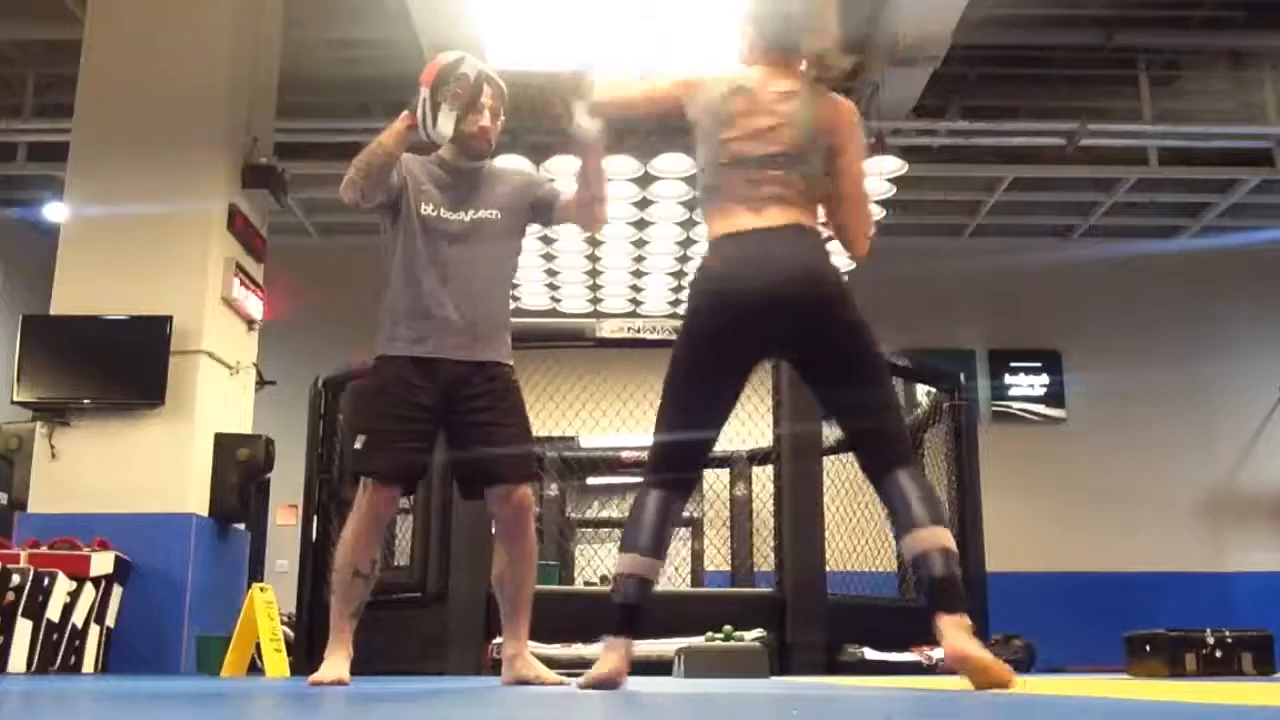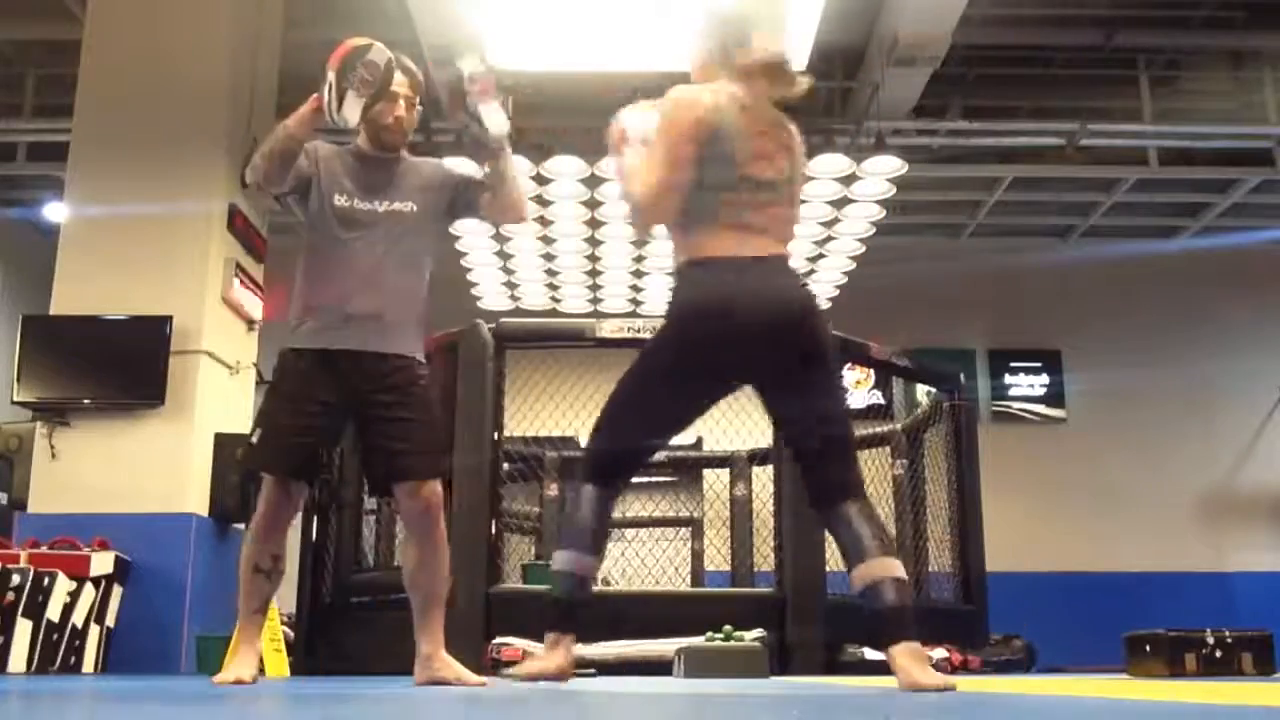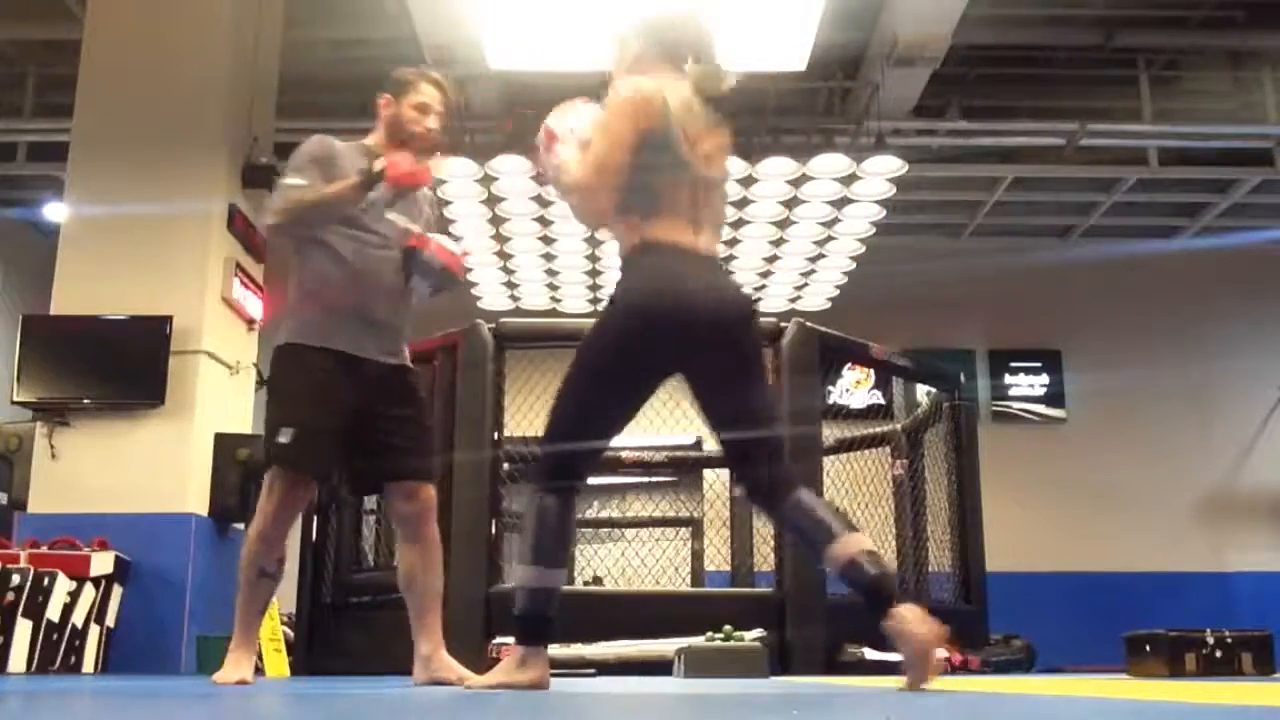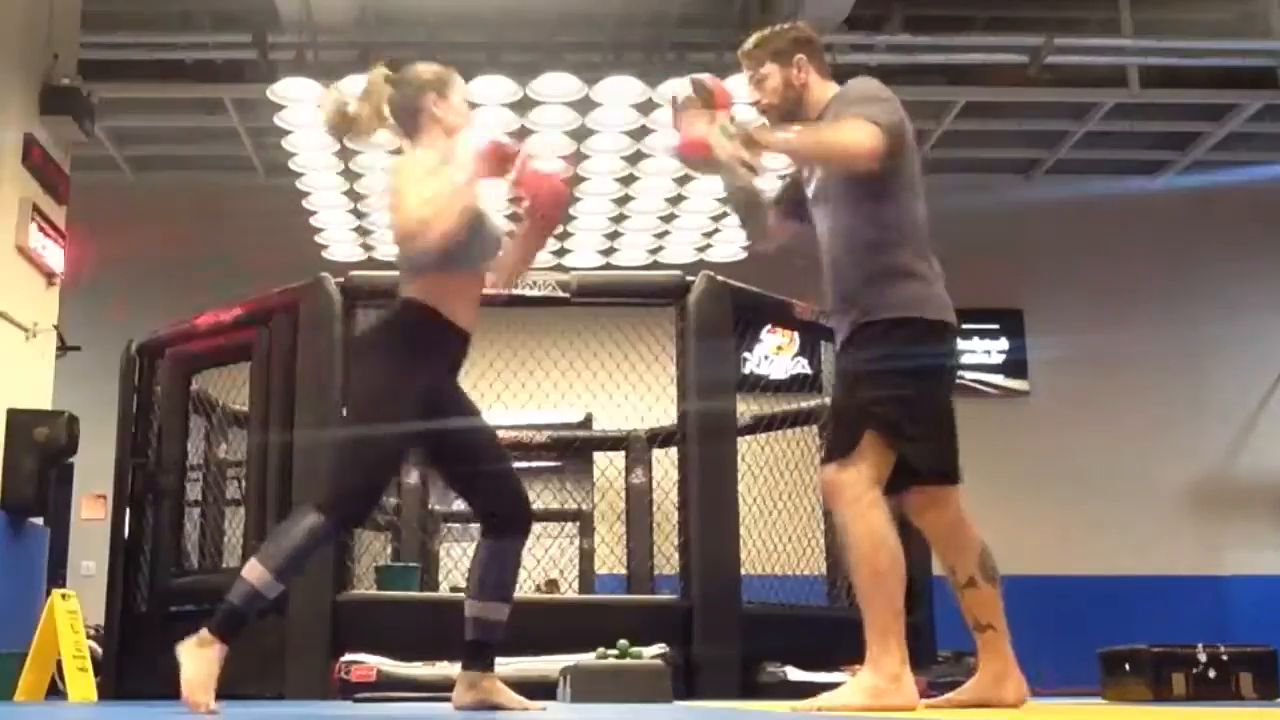
dt=0.7s
person 1, frame 1
left shoulder: (707, 89)
right shoulder: (837, 110)
left elbow: (605, 100)
right elbow: (857, 239)
left wrist: (630, 82)
left hip: (727, 287)
right hip: (810, 284)
left knee: (670, 471)
right knee: (892, 457)
left ankle: (618, 646)
right ankle: (954, 625)
person 1, frame 2
left shoulder: (688, 103)
right shoulder: (786, 130)
left elbow: (649, 212)
left wrist: (629, 150)
left hip: (706, 311)
right hip: (788, 312)
left knee: (602, 466)
right knee: (839, 491)
left ankle: (558, 644)
right ankle: (906, 652)
person 1, frame 3
left shoulder: (635, 92)
right shoulder: (710, 123)
left elbow: (588, 198)
left wrist: (564, 150)
left hip: (654, 302)
right hip: (718, 305)
left knee: (557, 470)
right knee: (773, 482)
left ankle: (527, 653)
right ankle: (900, 615)
person 1, frame 4
left shoulder: (863, 99)
right shoulder: (813, 155)
left elbow: (855, 147)
right elbow: (768, 228)
left wrist: (756, 139)
right wrist: (729, 157)
left hip: (897, 319)
right hip: (883, 329)
left knee: (849, 478)
right knee: (933, 502)
left ankle: (886, 673)
right ankle: (999, 670)
person 2, frame 1
left shoulder: (516, 187)
right shoulder: (408, 171)
left elbow: (593, 216)
right elbow: (354, 190)
left wrist: (588, 145)
right wrist: (415, 116)
left hip: (485, 366)
right hip: (407, 360)
left knee: (515, 504)
right knee: (375, 499)
left ankle: (517, 653)
right ankle: (338, 651)
person 2, frame 2
left shoulder: (436, 180)
right shoulder: (320, 161)
left elbow: (513, 212)
right elbow: (260, 176)
left wrist: (497, 139)
right wrist: (320, 105)
left hip: (394, 361)
right hip: (314, 353)
left knee: (423, 501)
right knee: (278, 497)
left ankle: (431, 653)
right ankle: (246, 649)
person 2, frame 3
left shoulder: (418, 196)
right shoulder: (326, 154)
right elbow: (278, 222)
left wrist: (435, 269)
right wrist: (366, 179)
left hip: (387, 364)
right hip: (313, 351)
left knee: (418, 503)
right knee: (286, 494)
left ankle: (430, 653)
right ankle: (241, 647)
person 2, frame 4
left shoulder: (456, 175)
right shoulder: (417, 167)
left elbow: (494, 275)
right elbow: (423, 238)
left wrist: (536, 223)
right wrist: (469, 163)
left hip: (430, 372)
right hip: (403, 358)
left knee: (508, 511)
right knee: (342, 505)
right ankle: (211, 642)
